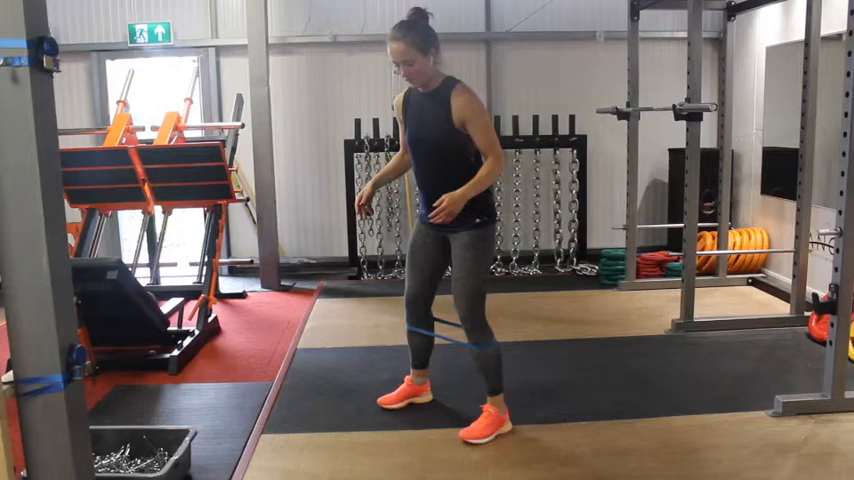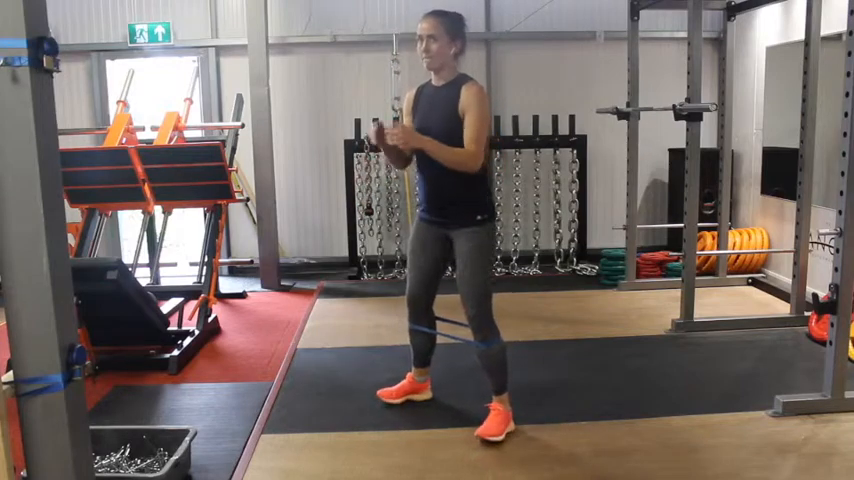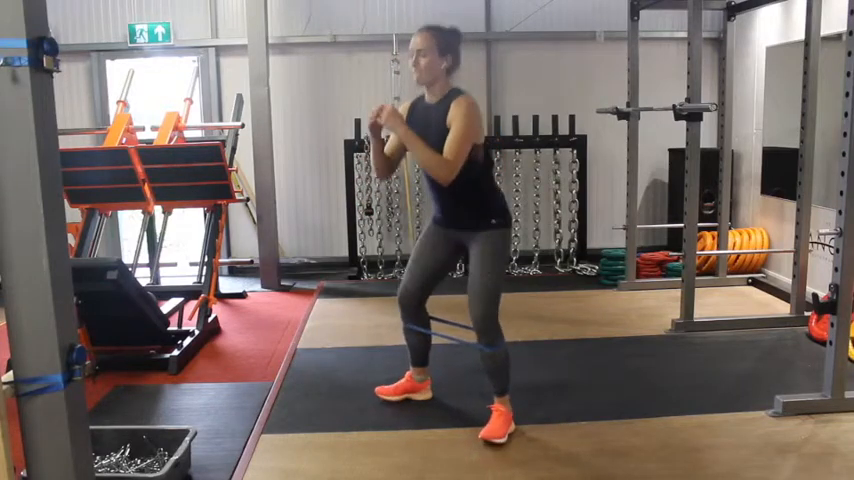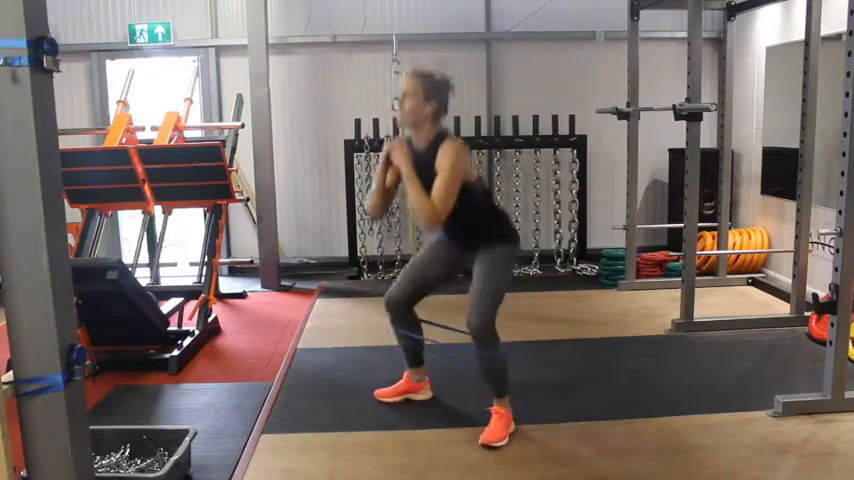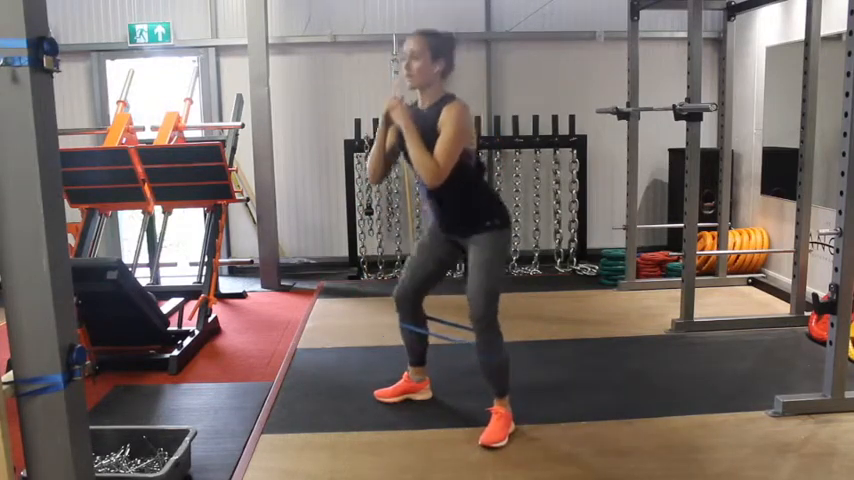
dt=1s
person 1, frame 1
left shoulder: (462, 99)
right shoulder: (404, 102)
left elbow: (495, 160)
left wrist: (462, 195)
right wrist: (375, 183)
left hip: (472, 222)
right hip: (431, 219)
left knee: (469, 313)
right knee: (414, 300)
left ankle: (497, 411)
right ankle: (417, 383)
person 1, frame 2
left shoulder: (471, 93)
right shoulder: (415, 96)
left elbow: (472, 161)
right elbow: (403, 162)
left wrist: (417, 139)
right wrist: (385, 143)
left hip: (472, 220)
right hip: (430, 218)
left knee: (477, 311)
right knee: (416, 298)
left ankle: (501, 408)
right ankle: (419, 380)
person 1, frame 3
left shoulder: (462, 107)
right shoulder: (411, 110)
left elbow: (445, 172)
right elbow: (382, 173)
left wrist: (403, 131)
right wrist: (378, 134)
left hip: (487, 225)
right hip: (446, 224)
left knee: (482, 316)
right knee: (409, 295)
left ankle: (502, 408)
right ankle: (418, 380)
person 1, frame 4
left shoulder: (450, 150)
right shoulder: (405, 146)
left elbow: (431, 218)
right elbow: (375, 211)
left wrist: (406, 166)
right wrist: (385, 167)
left hip: (494, 243)
right hip: (453, 242)
left knee: (479, 323)
right knee: (396, 300)
left ankle: (503, 411)
right ankle: (416, 380)
person 1, frame 5
left shoulder: (453, 113)
right shoulder: (408, 113)
left elbow: (432, 177)
right elbow: (374, 176)
left wrist: (406, 127)
right wrist: (386, 127)
left hip: (486, 227)
right hip: (445, 226)
left knee: (481, 314)
right knee: (405, 295)
left ankle: (502, 409)
right ankle: (417, 380)
